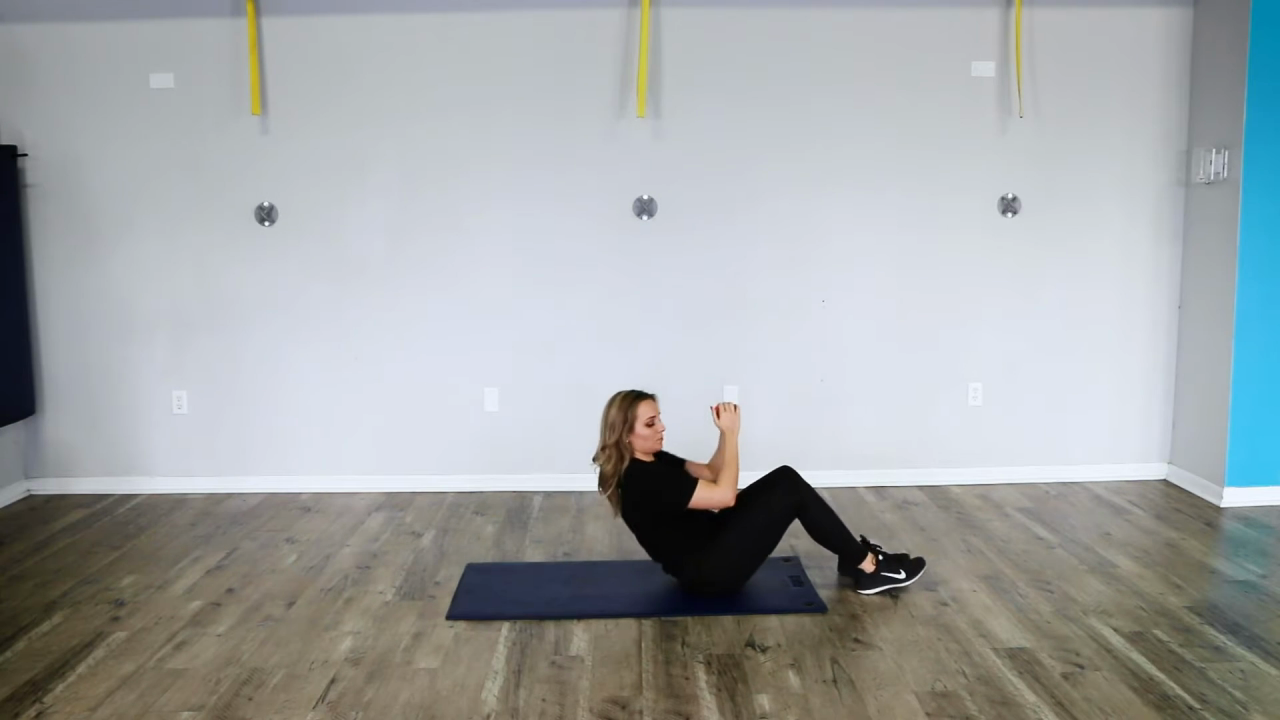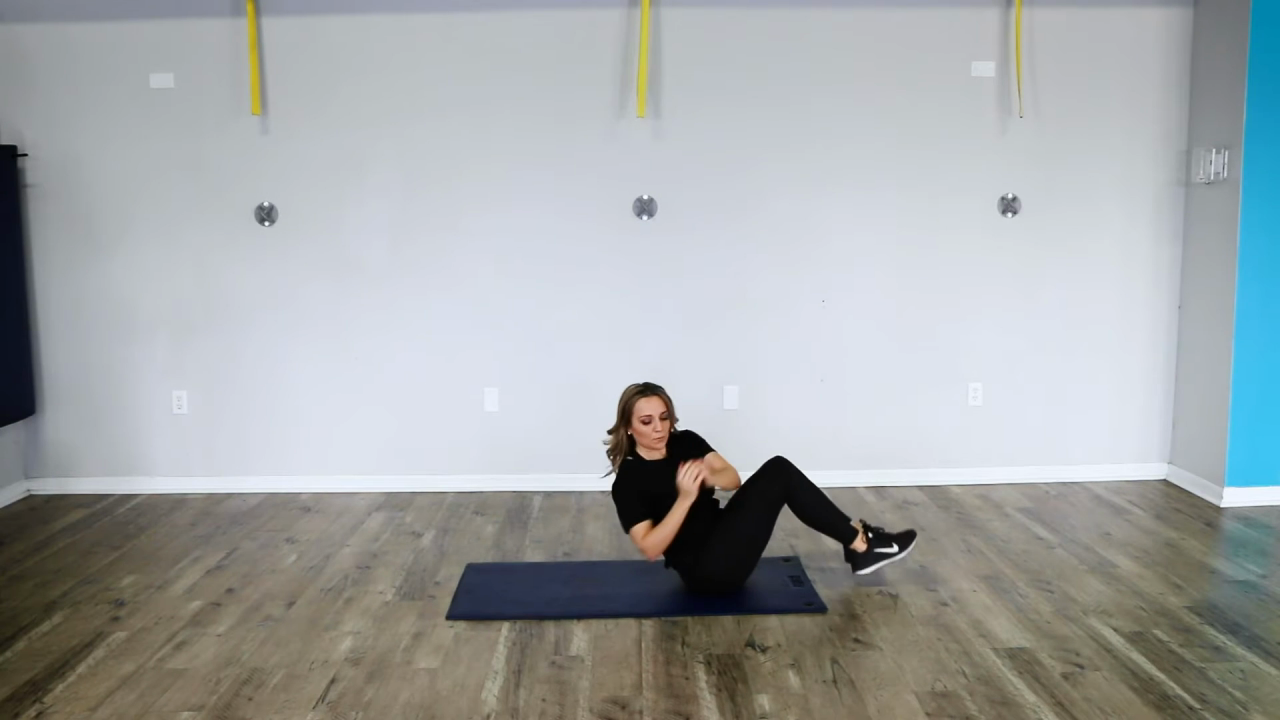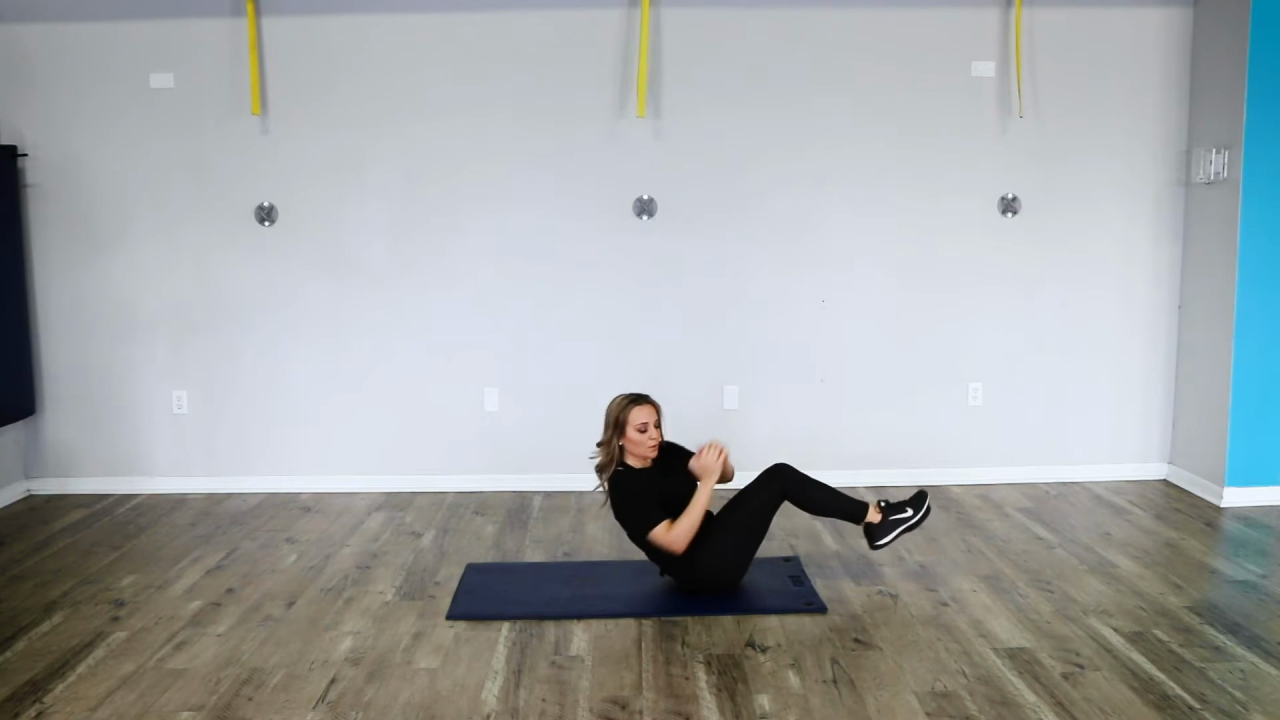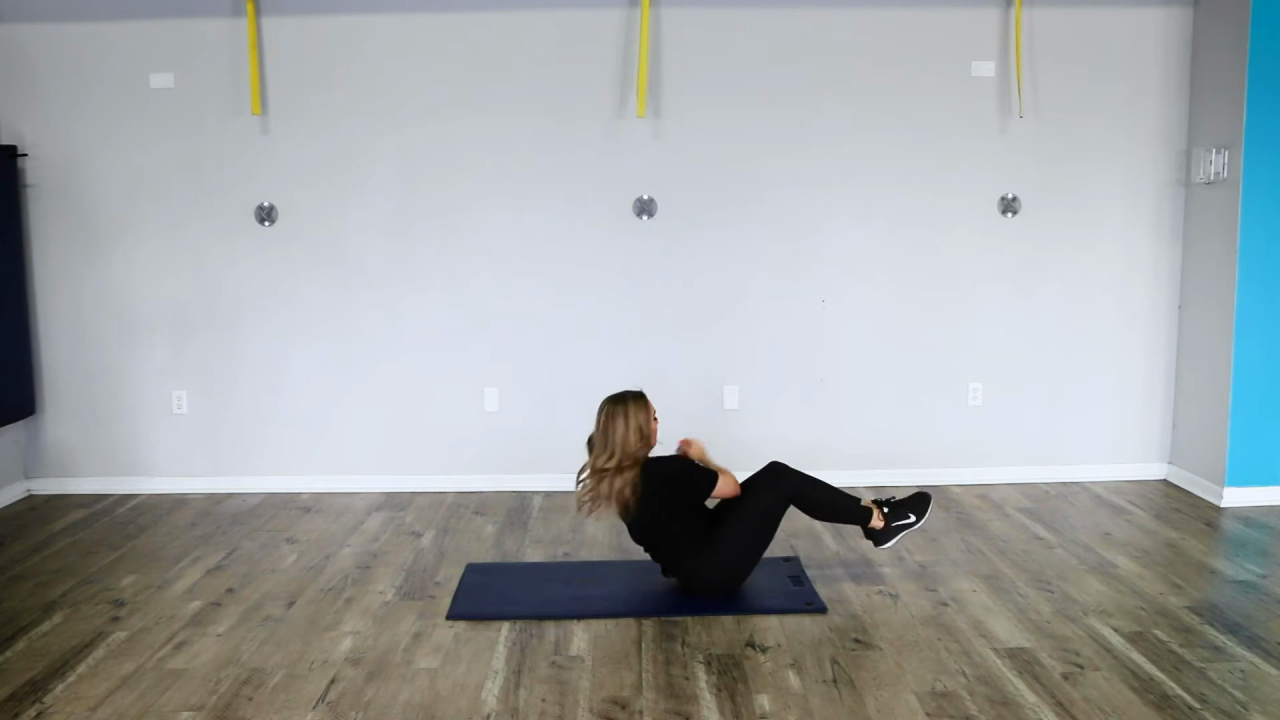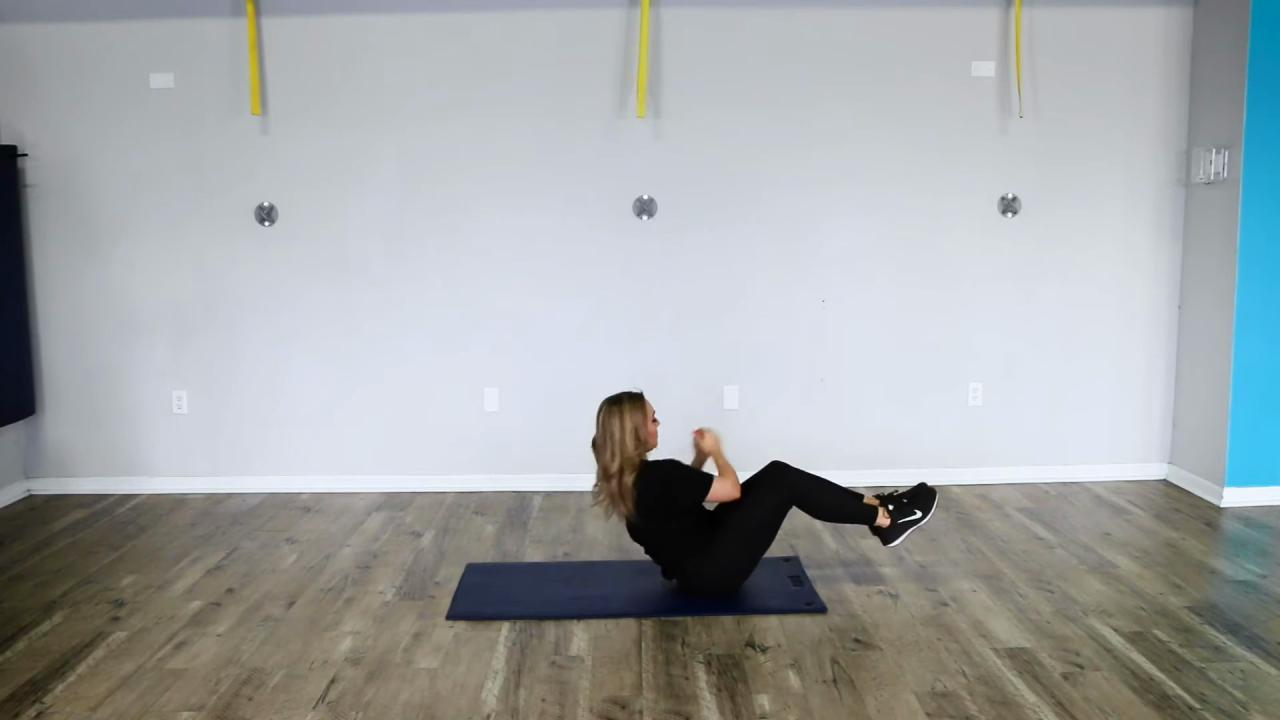
dt=0.4s
person 1, frame 1
left shoulder: (653, 460)
right shoulder: (641, 480)
left elbow: (711, 476)
right elbow: (725, 496)
left wrist: (726, 434)
right wrist: (730, 434)
left hip: (710, 541)
right hip: (707, 571)
left knee: (785, 477)
right knee: (794, 494)
left ankle: (856, 556)
right ankle: (867, 568)
person 1, frame 2
left shoulder: (684, 442)
right shoulder: (628, 482)
left elbow: (734, 479)
right elbow: (649, 548)
left wrist: (707, 478)
right wrist: (683, 499)
left hip: (720, 539)
right hip: (707, 569)
left knee: (779, 469)
right knee: (779, 479)
left ankle: (861, 540)
right ankle: (862, 548)
person 1, frame 3
left shoulder: (663, 453)
right shoulder: (627, 488)
left elbow: (722, 475)
right elbow: (675, 543)
left wrist: (719, 464)
right wrist: (708, 481)
left hip: (710, 547)
right hip: (702, 570)
left knee: (780, 473)
right knee: (777, 480)
left ankle: (875, 518)
right ankle: (877, 519)
person 1, frame 4
left shoulder: (612, 481)
right shoulder: (670, 471)
right elbow: (733, 488)
right wrist: (702, 461)
left hip: (701, 546)
right hip: (709, 569)
left knee: (775, 472)
right knee: (785, 484)
left ankle: (871, 509)
right ankle: (879, 523)
person 1, frame 5
left shoulder: (625, 478)
right shoulder: (657, 476)
right elbow: (732, 489)
left wrist: (699, 459)
right wrist: (713, 454)
left hip: (706, 545)
right hip: (708, 571)
left knee: (777, 472)
right knee: (786, 485)
left ankle: (876, 504)
right ankle: (885, 520)
